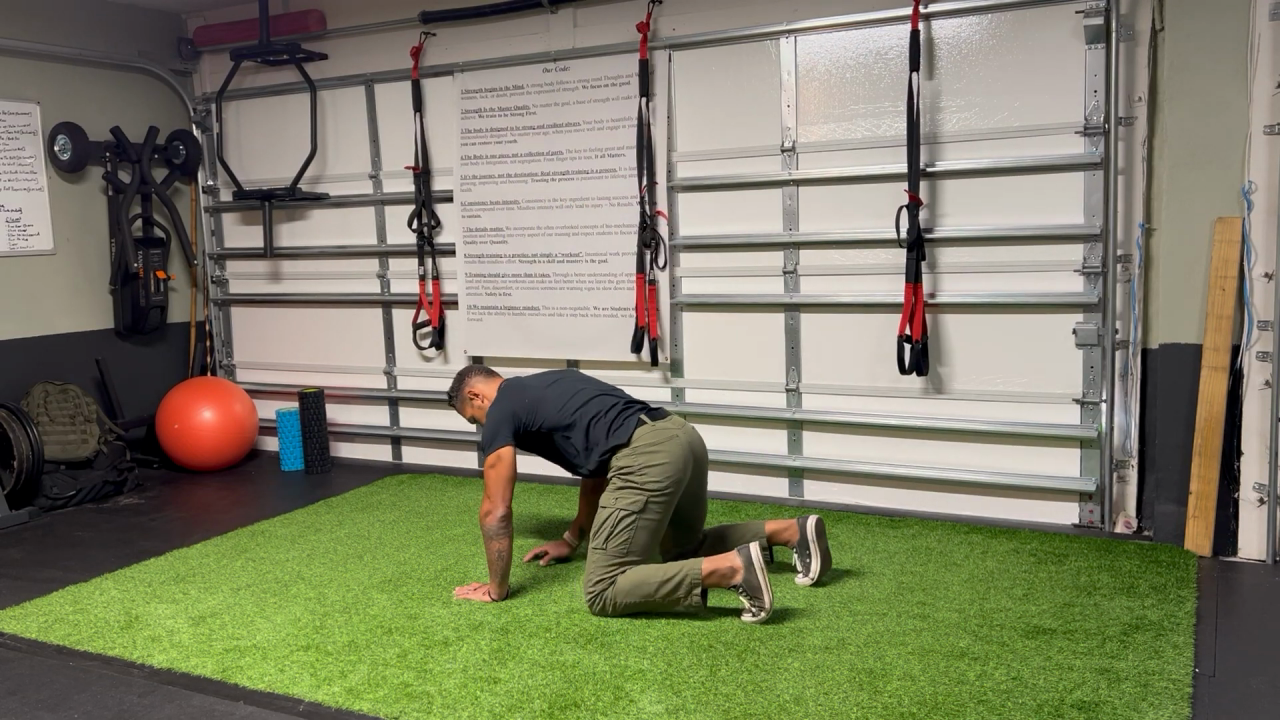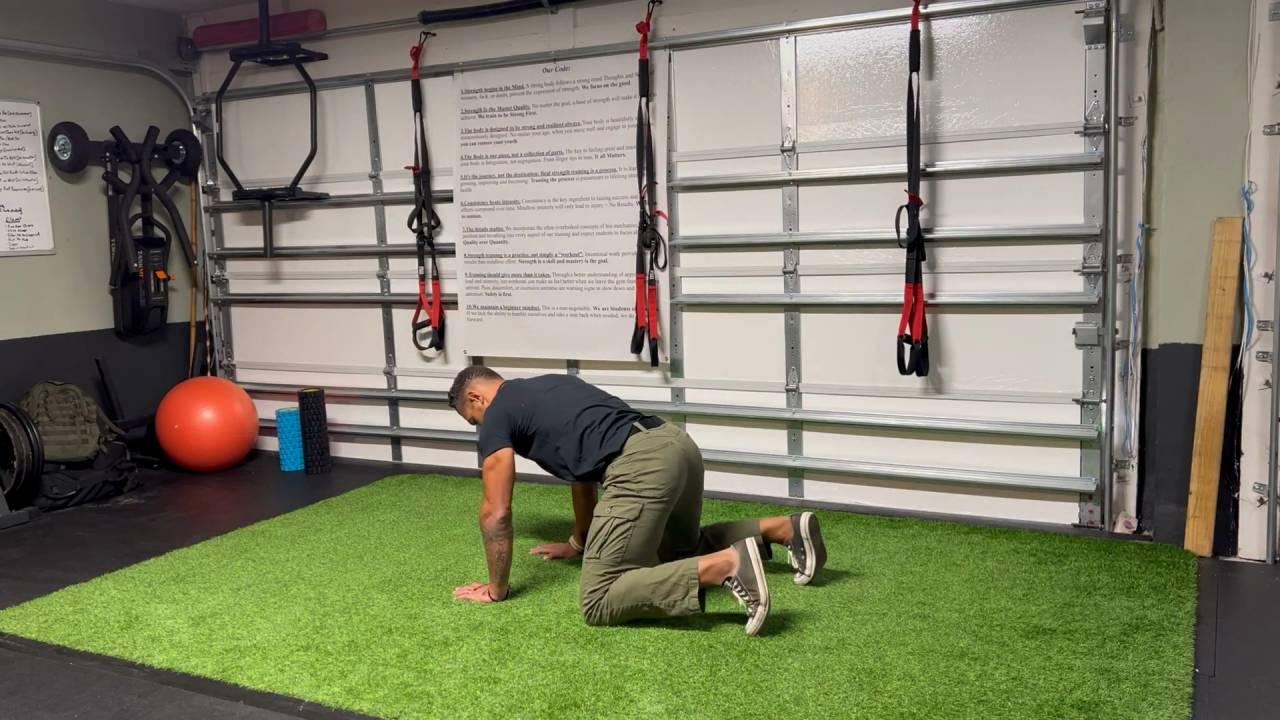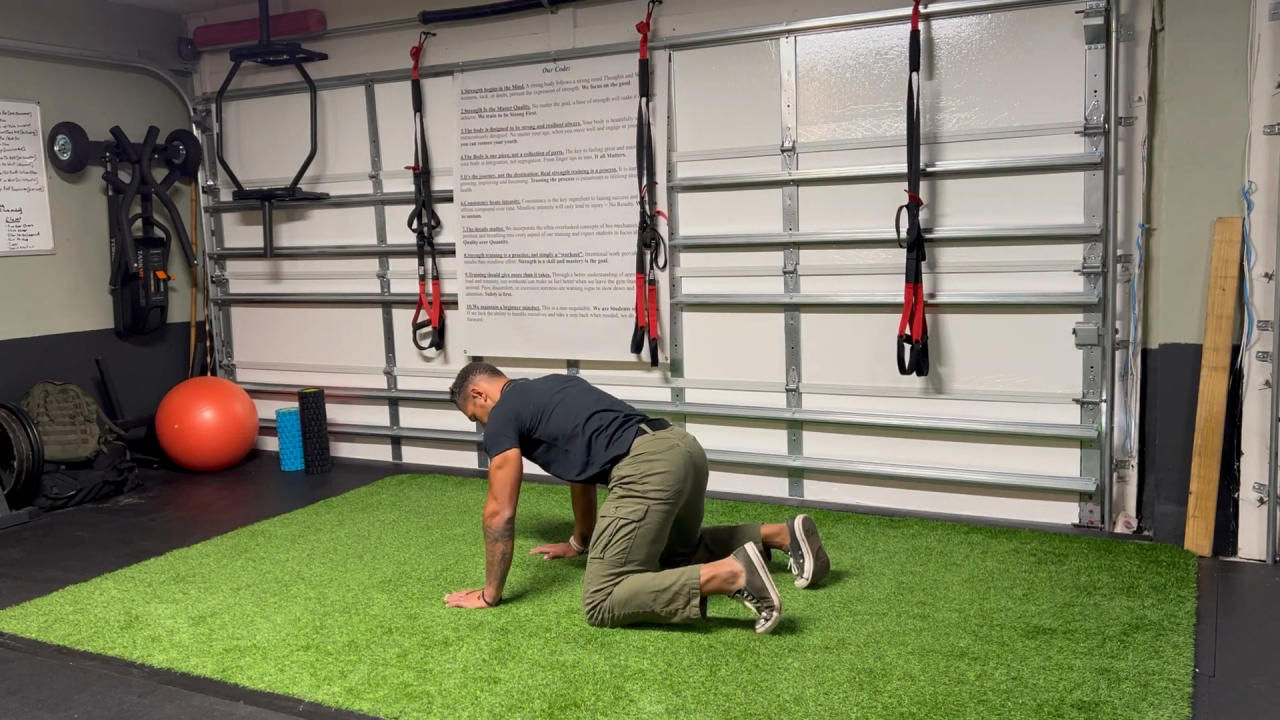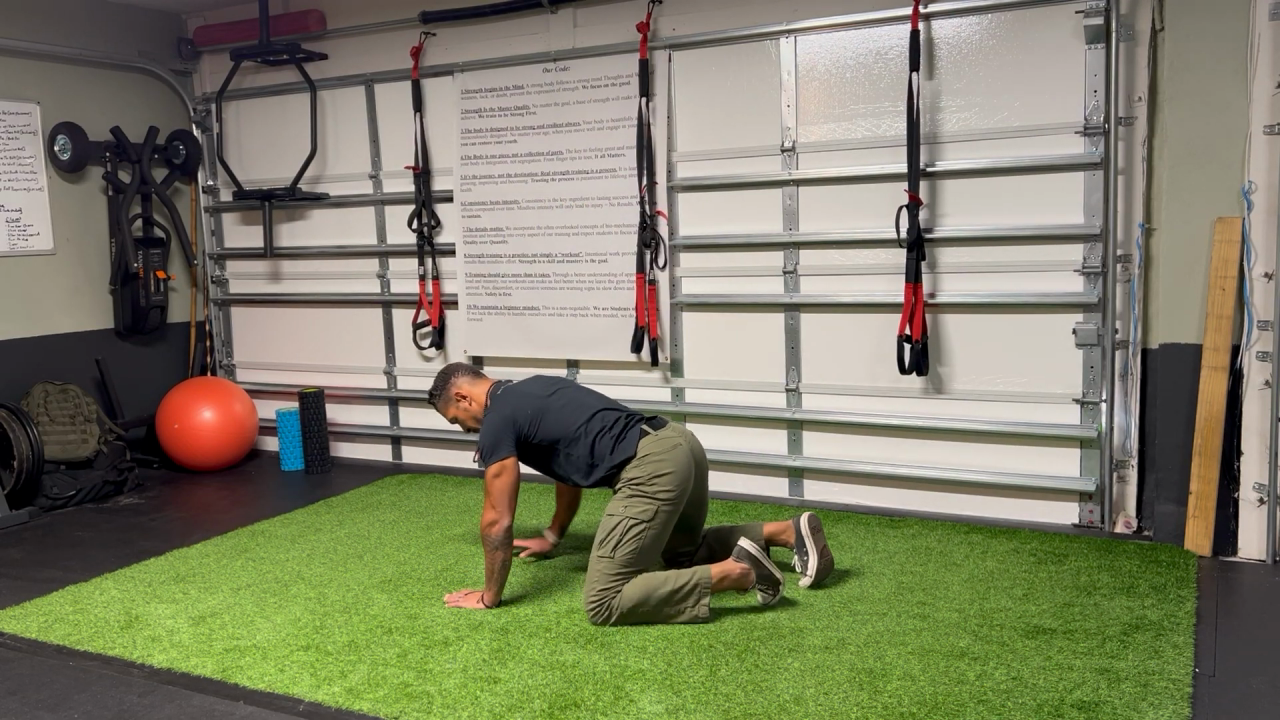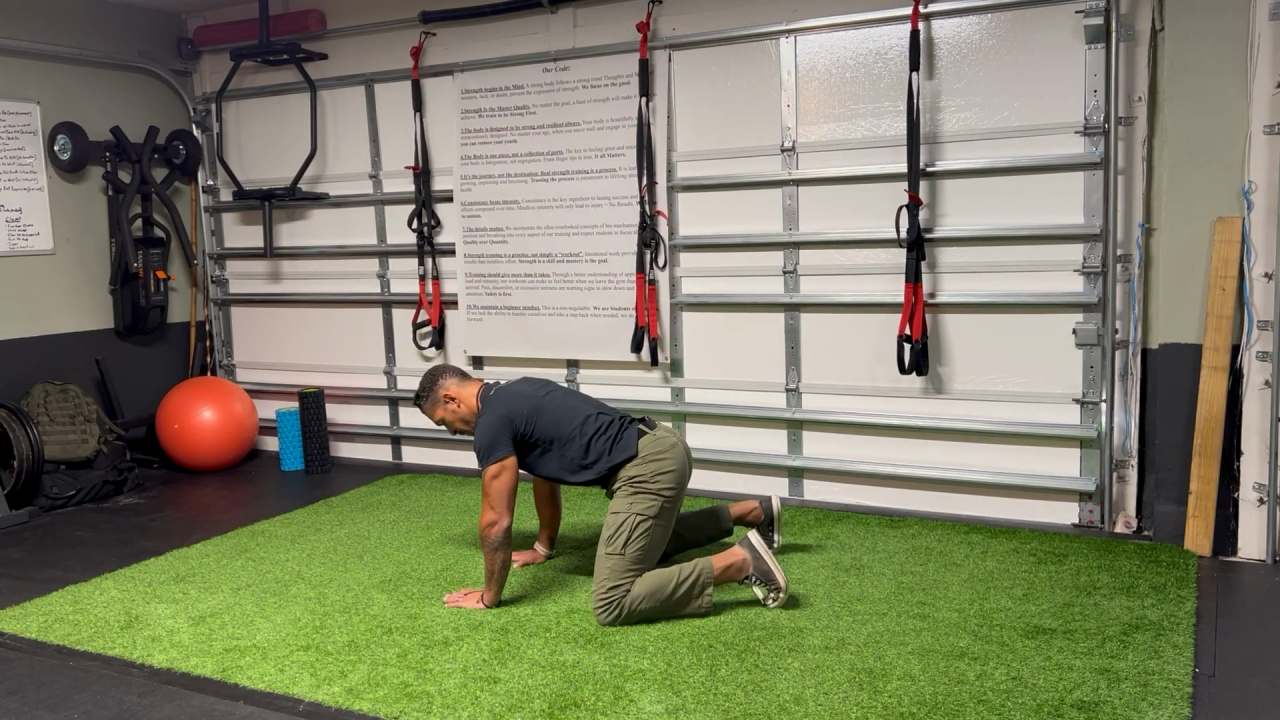
dt=0.5s
person 1, frame 1
left shoulder: (501, 413)
right shoulder: (542, 388)
left elbow: (496, 510)
right elbow: (594, 471)
left wrist: (497, 587)
right wrist: (570, 540)
left hip: (647, 457)
right hip: (681, 437)
left knee: (603, 593)
right knee: (684, 549)
left ankle: (730, 567)
right ankle: (792, 531)
person 1, frame 2
left shoulder: (497, 414)
right shoulder: (549, 387)
left elbow: (495, 511)
left wrist: (497, 588)
right wrist: (577, 542)
left hip: (642, 467)
right hip: (677, 445)
left knee: (598, 603)
right knee: (681, 549)
left ankle: (725, 565)
right ankle: (782, 527)
person 1, frame 3
left shoulder: (503, 416)
right shoulder: (550, 388)
left elbow: (500, 513)
right elbow: (583, 467)
left wrist: (490, 594)
right wrist: (578, 542)
left hip: (648, 470)
right hip: (682, 447)
left knee: (602, 604)
right knee: (680, 551)
left ankle: (729, 573)
right ankle: (783, 534)
person 1, frame 4
left shoulder: (498, 422)
right shoulder: (529, 391)
left elbow: (498, 521)
left wrist: (490, 596)
right wrist: (551, 535)
left hip: (652, 469)
right hip: (679, 444)
left knee: (603, 604)
right knee: (685, 552)
left ankle: (736, 570)
right ankle: (789, 531)
person 1, frame 5
left shoulder: (492, 422)
right shoulder: (515, 397)
left elbow: (496, 521)
right elbow: (545, 477)
left wrist: (489, 596)
right wrist: (543, 547)
left hip: (647, 467)
right hip: (664, 446)
left knee: (613, 603)
right knee: (652, 539)
left ankle: (739, 562)
right ankle: (752, 512)
